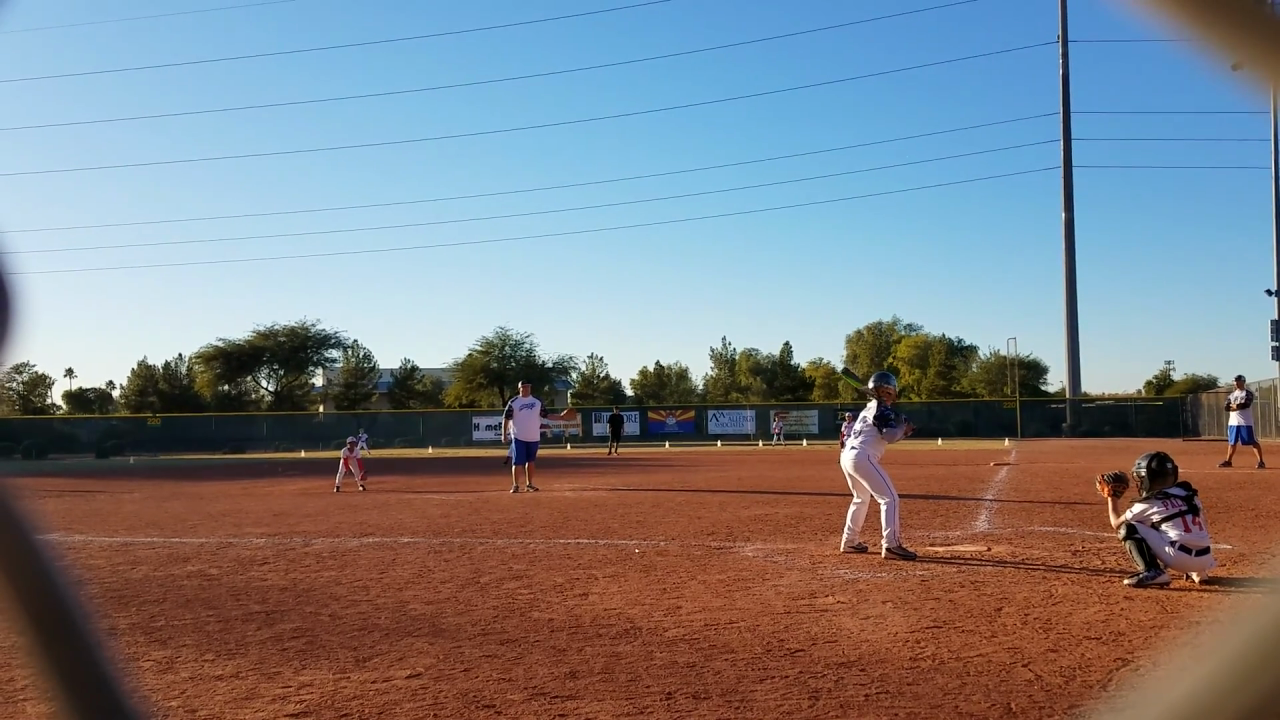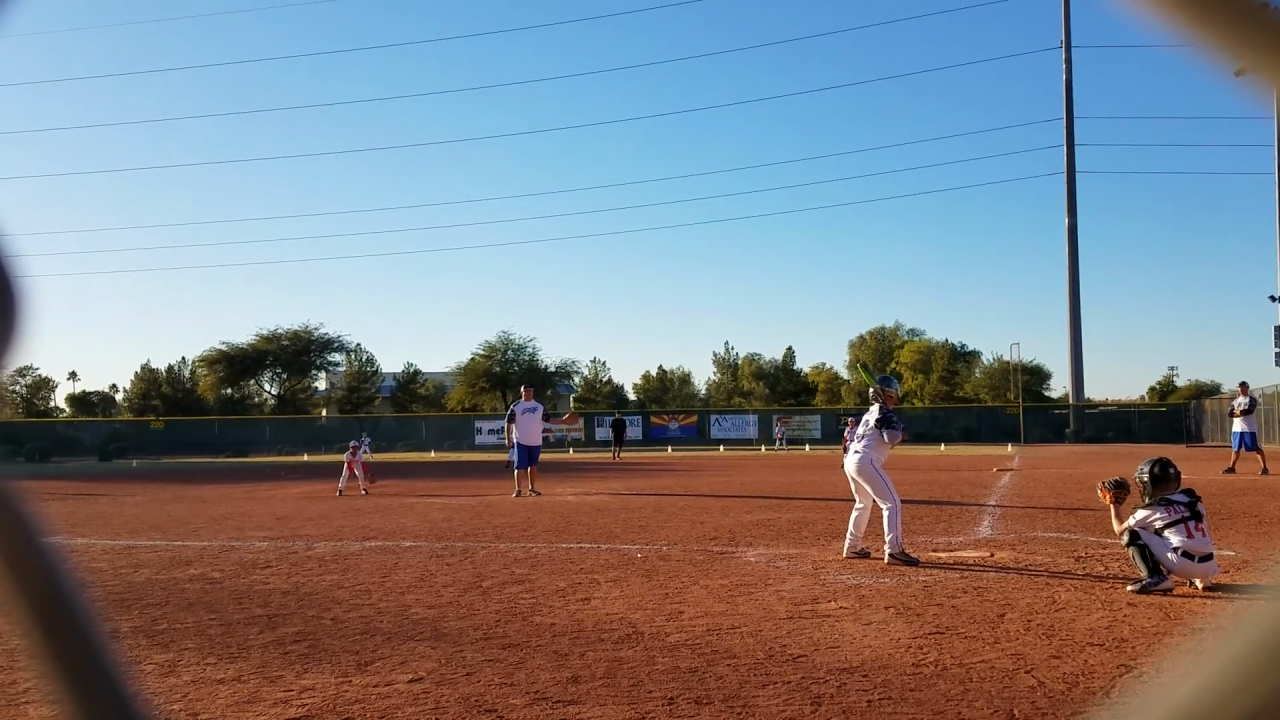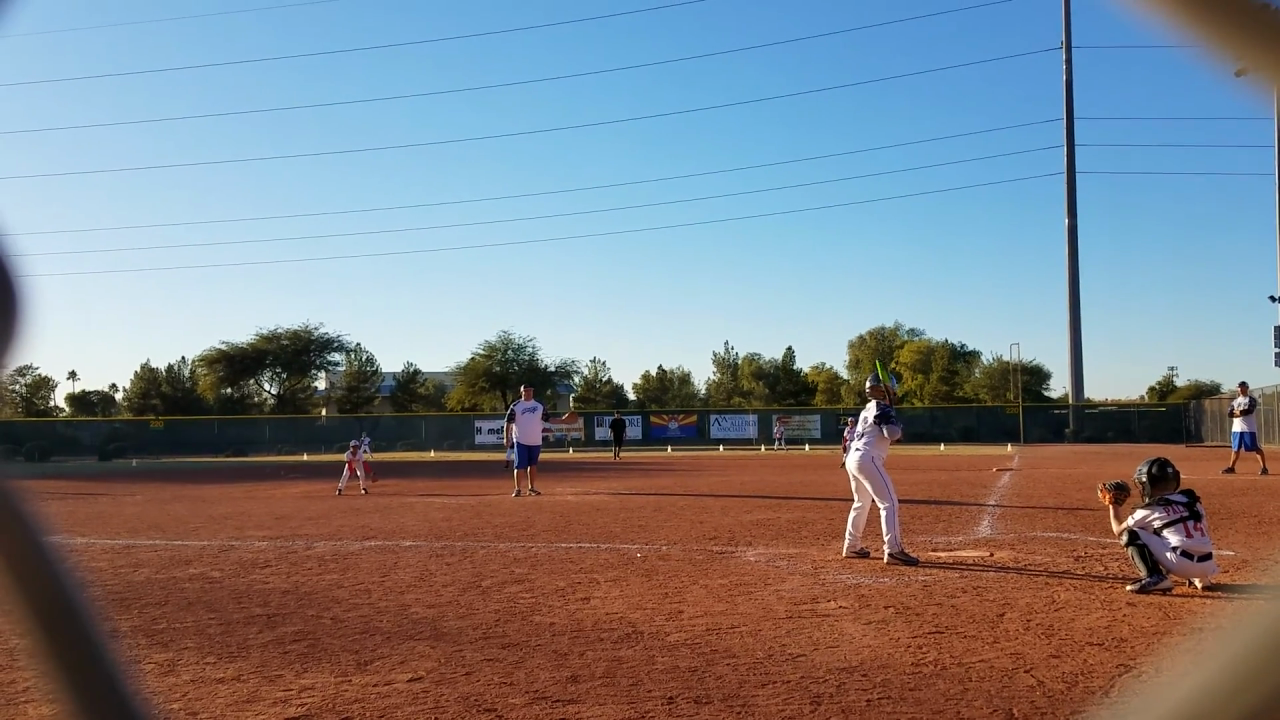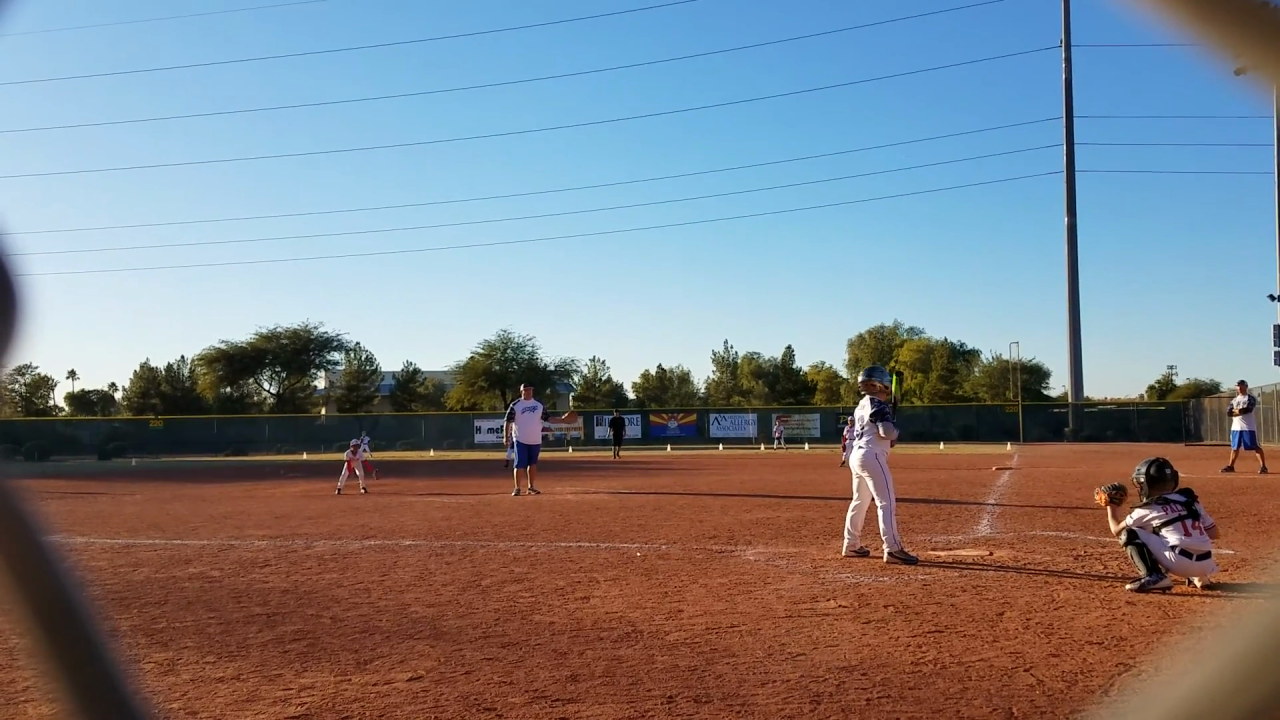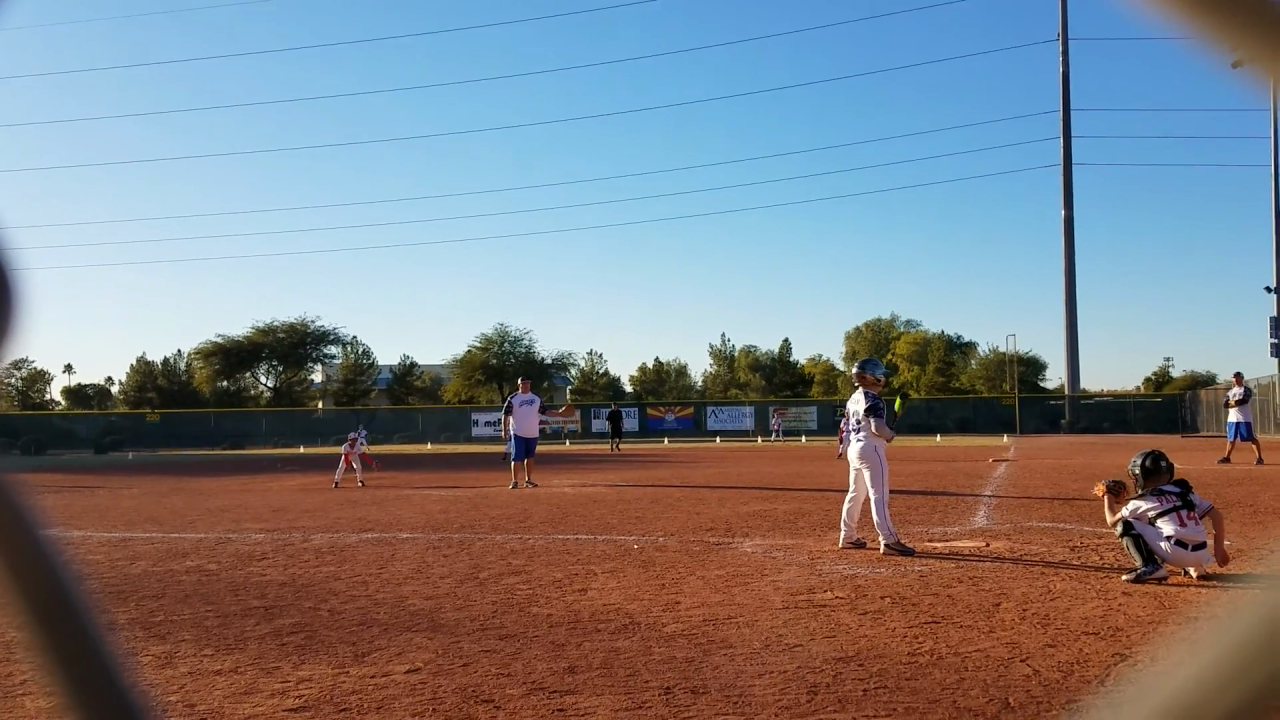
dt=0.2s
person 1, frame 1
left shoulder: (870, 409)
right shoulder: (883, 410)
left elbow: (883, 438)
right elbow: (890, 436)
left wrist: (903, 433)
right wrist: (901, 427)
left hip: (847, 456)
right hip: (862, 458)
left knee: (861, 499)
right knee: (889, 498)
left ankle: (849, 540)
right ankle: (891, 545)
person 1, frame 2
left shoulder: (872, 412)
right shoulder: (885, 413)
right elbow: (891, 438)
left wrist: (897, 439)
right wrist: (900, 433)
left hip: (851, 460)
right hip: (866, 462)
left knee: (863, 504)
right knee: (891, 504)
left ankle: (852, 546)
right ankle: (894, 550)
person 1, frame 3
left shoulder: (868, 409)
right shoulder: (883, 409)
right elbow: (892, 434)
left wrist: (893, 435)
right wrist: (899, 430)
left hip: (853, 458)
right hip: (868, 459)
left knee: (861, 503)
right knee: (889, 504)
left ankle: (851, 546)
right ankle: (893, 550)
person 1, frame 4
left shoulder: (861, 406)
right shoulder: (878, 406)
right elbow: (886, 431)
left wrist: (889, 438)
right wrist: (896, 434)
left hip: (856, 456)
right hip: (871, 457)
left knee: (860, 501)
right knee: (886, 503)
left ankle: (851, 545)
right ankle: (892, 549)
person 1, frame 5
left shoulder: (853, 399)
right shoulder: (872, 400)
right elbow: (878, 428)
left wrist: (885, 434)
right wrist: (890, 434)
left hip: (854, 448)
right hip: (870, 449)
left knee: (856, 494)
right knee: (879, 496)
left ankle: (848, 536)
right ankle: (889, 541)
